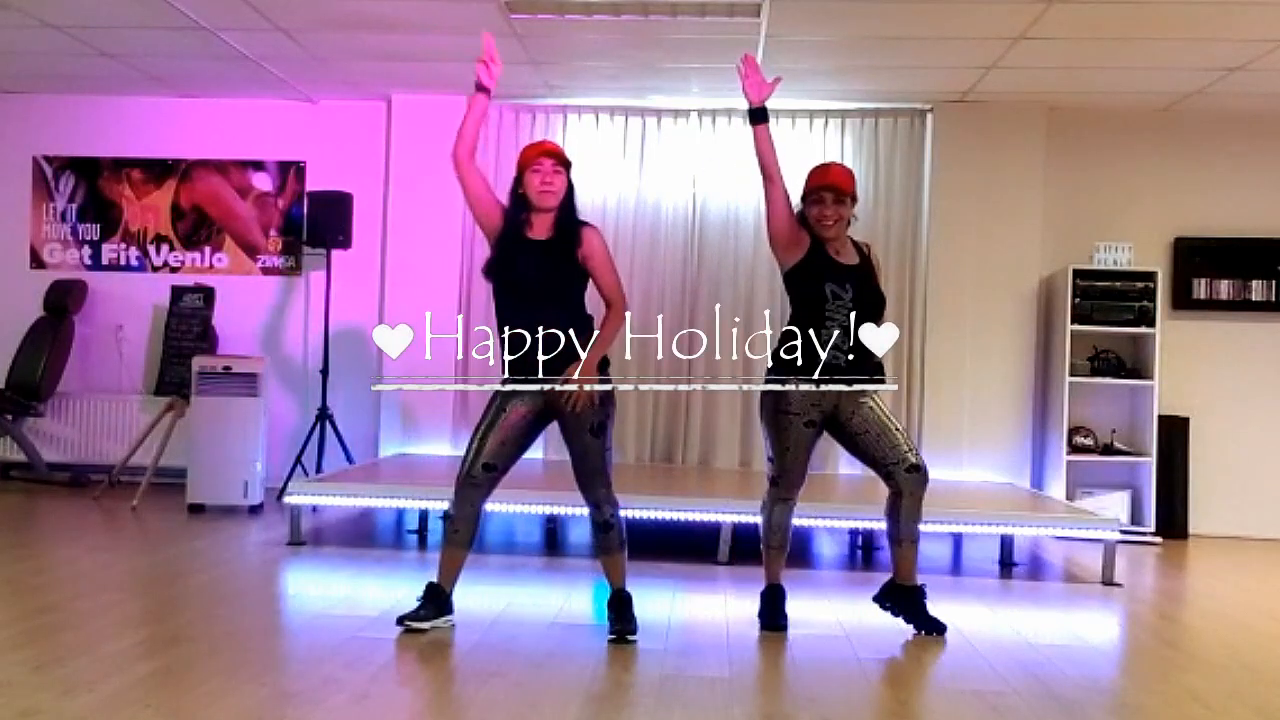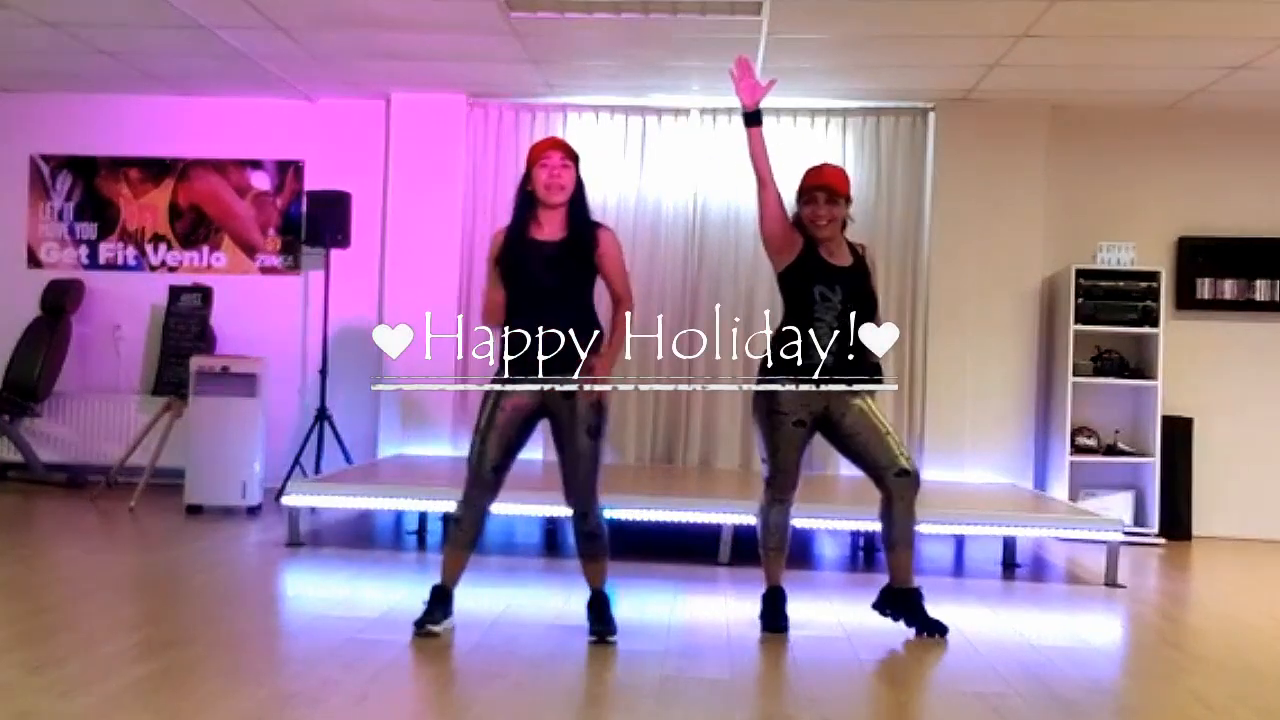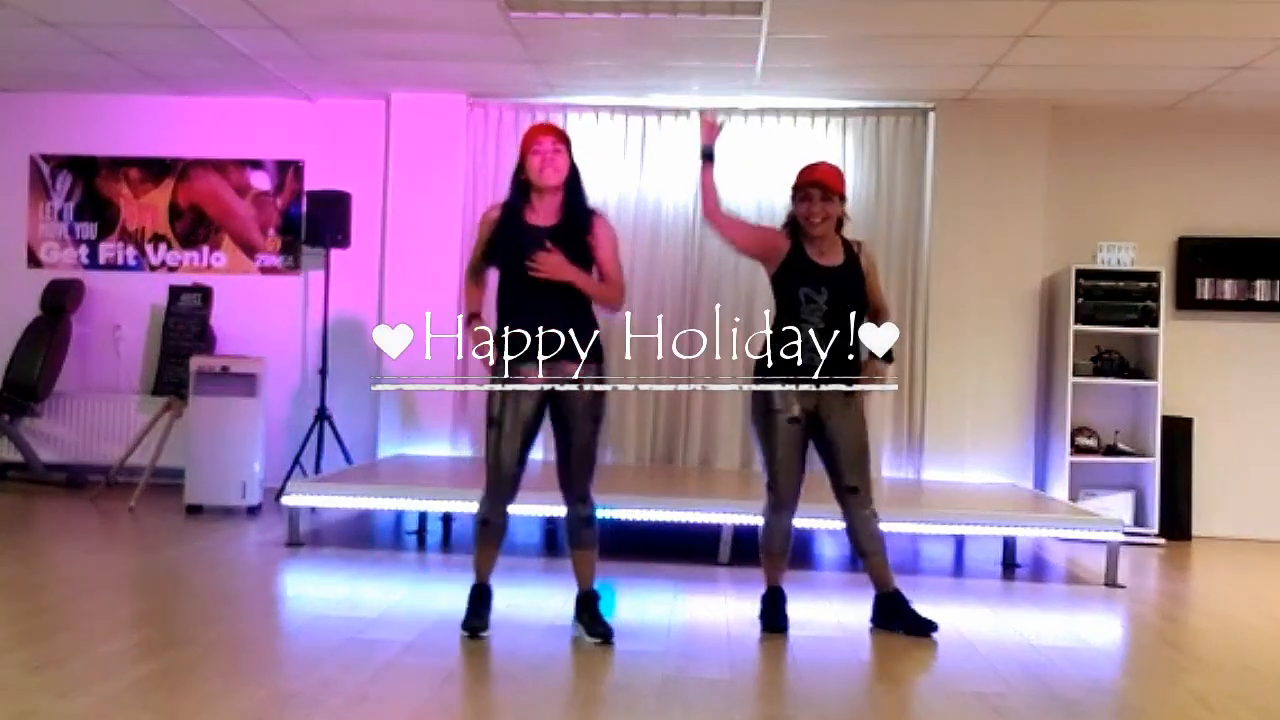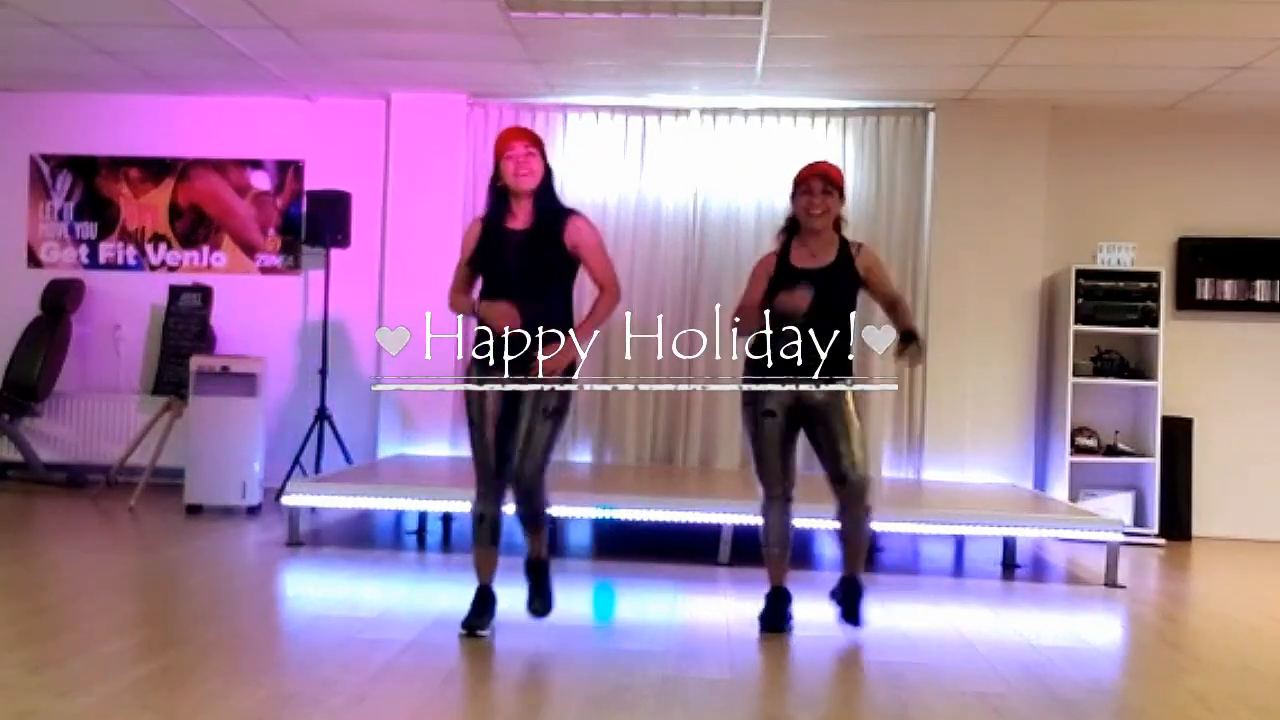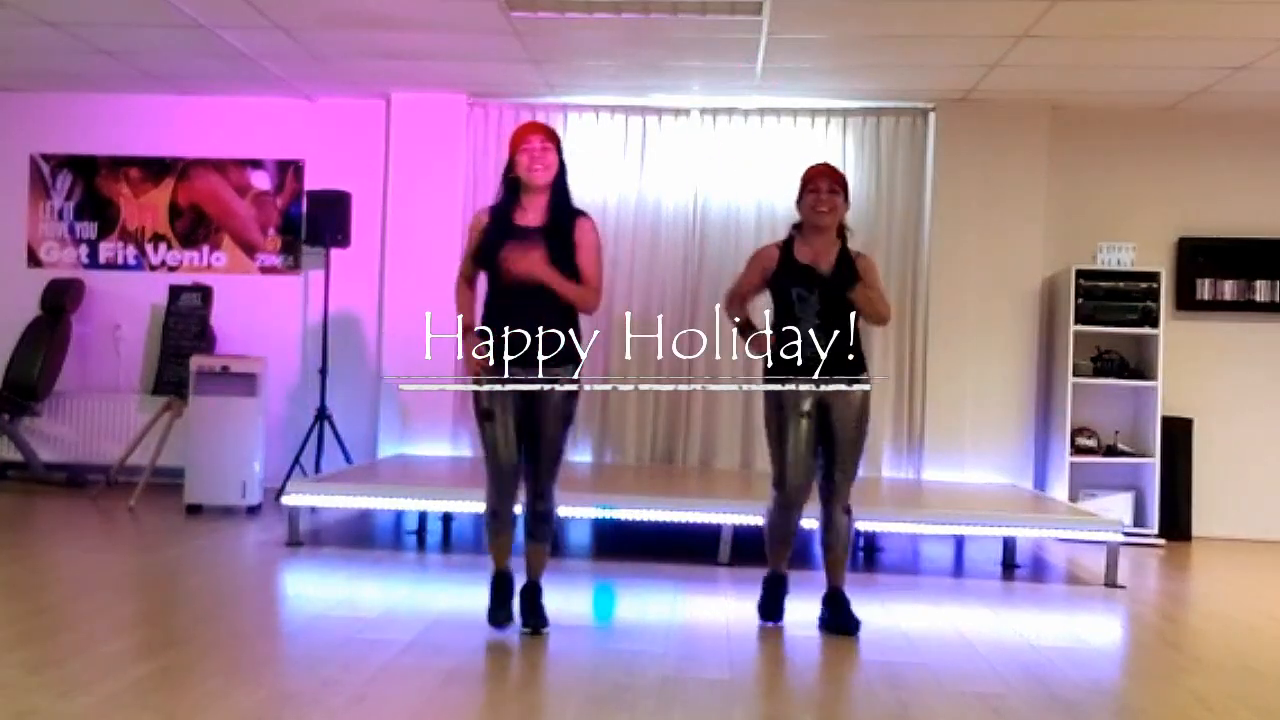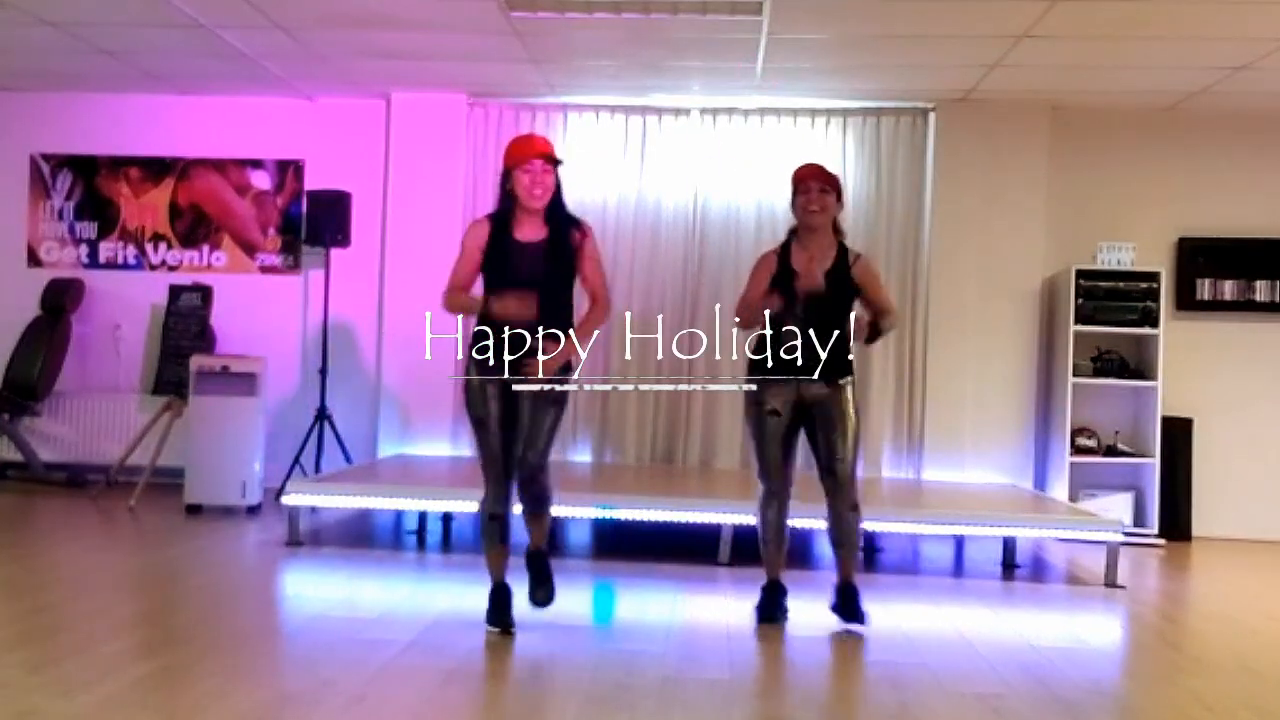
dt=0.4s
person 1, frame 1
left shoulder: (582, 236)
right shoulder: (503, 230)
left elbow: (617, 306)
right elbow: (462, 159)
left wrist: (591, 362)
right wrist: (484, 91)
left hip: (580, 380)
right hip: (521, 384)
left knee: (597, 494)
right knee: (470, 483)
left ankle: (619, 601)
right ankle: (440, 599)
person 1, frame 2
left shoulder: (597, 239)
right shoulder: (508, 238)
left elbow: (623, 303)
right elbow: (494, 314)
left wrist: (607, 361)
left hip: (577, 380)
right hip: (518, 378)
left knee: (582, 497)
right knee: (478, 485)
left ankle: (599, 600)
right ankle: (443, 597)
person 1, frame 3
left shoulder: (592, 225)
right shoulder: (499, 219)
left elbow: (615, 297)
right elbow: (475, 274)
left wrist: (571, 274)
right wrist: (476, 321)
left hip: (579, 364)
right hip: (517, 364)
left knee: (576, 487)
right knee: (501, 483)
left ankle: (587, 601)
right ankle: (481, 589)
person 1, frame 4
left shoulder: (571, 226)
right shoulder: (482, 229)
left elbow: (610, 291)
right elbow: (457, 295)
left wrist: (571, 345)
right wrist: (483, 309)
left hip: (549, 369)
right hip: (490, 369)
left knee: (525, 475)
right knee: (489, 483)
left ankle: (538, 562)
right ankle: (484, 594)
person 1, frame 5
left shoulder: (577, 226)
right shoulder: (489, 221)
left elbow: (591, 300)
right elbow: (465, 281)
left wrist: (545, 272)
right wrist: (470, 334)
left hip: (555, 366)
right hip: (497, 365)
left knee: (541, 482)
right knee: (503, 477)
left ankle: (533, 590)
right ankle: (501, 576)
person 1, frame 6
left shoulder: (575, 235)
right shoulder: (484, 231)
left elbow: (600, 302)
right elbow: (453, 298)
left wrist: (567, 347)
right wrist: (492, 306)
left hip: (548, 368)
right hip: (489, 368)
left knee: (533, 467)
right knee: (498, 481)
left ankle: (539, 554)
right ankle: (499, 589)
person 2, frame 1
left shoulder: (866, 256)
right shoulder: (795, 247)
right elbow: (771, 178)
left wrist: (872, 373)
right wrist: (758, 111)
left hip: (854, 391)
right hip: (796, 387)
left knee: (910, 474)
right knee: (784, 488)
left ankle: (903, 588)
right ankle: (773, 592)
person 2, frame 2
left shoulder: (861, 257)
right shoulder: (789, 247)
right elbow: (764, 181)
left wrist: (870, 375)
right wrist: (751, 112)
left hip: (846, 391)
right hip: (788, 387)
left knee: (902, 478)
right knee: (780, 490)
left ankle: (901, 593)
right ankle: (773, 595)
person 2, frame 3
left shoulder: (859, 256)
right shoulder: (780, 247)
left elbow: (878, 312)
right elbow: (716, 216)
left wrist: (878, 355)
right wrist: (708, 151)
left hip: (839, 390)
right hip: (782, 385)
left knee: (857, 495)
right knee: (783, 495)
left ankle: (889, 601)
right ankle: (773, 596)
person 2, frame 4
left shoulder: (858, 257)
right shoulder: (772, 263)
left elbow: (892, 300)
right elbow: (742, 324)
left wrist: (908, 335)
right wrist: (779, 307)
left hip: (829, 387)
right hip: (770, 385)
left knee: (852, 481)
right knee: (776, 492)
left ankle: (851, 582)
right ankle: (777, 595)
person 2, frame 5
left shoulder: (858, 264)
right shoulder: (772, 256)
left elbow: (882, 315)
right elbow: (734, 300)
left wrist: (840, 278)
right wrist: (751, 332)
left hip: (847, 386)
right hip: (790, 384)
left knee: (837, 494)
right knee: (792, 489)
left ankle: (835, 597)
right ankle: (776, 577)
person 2, frame 6
left shoulder: (854, 265)
right shoulder: (772, 262)
left elbow: (886, 314)
right elbow: (743, 318)
left wrist: (868, 329)
right wrist: (792, 295)
left hip: (831, 385)
right hip: (773, 384)
left knee: (842, 486)
right knee: (775, 487)
left ankle: (847, 588)
right ankle: (773, 588)
